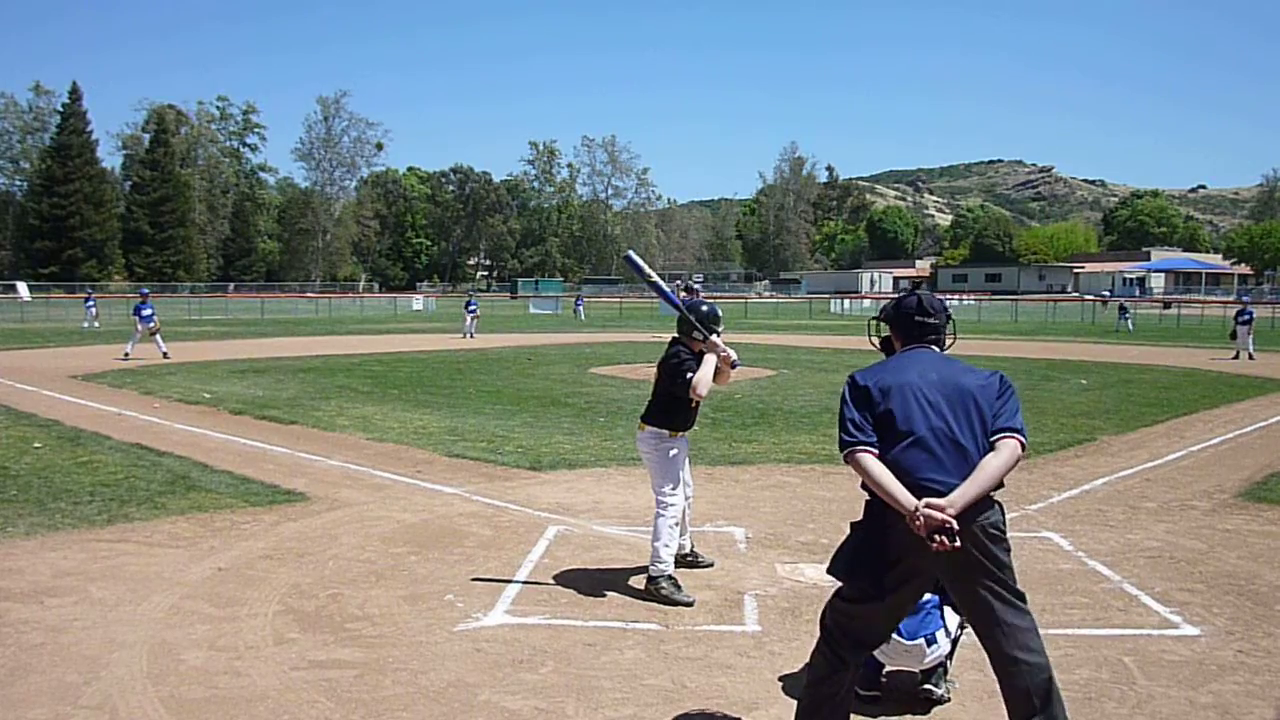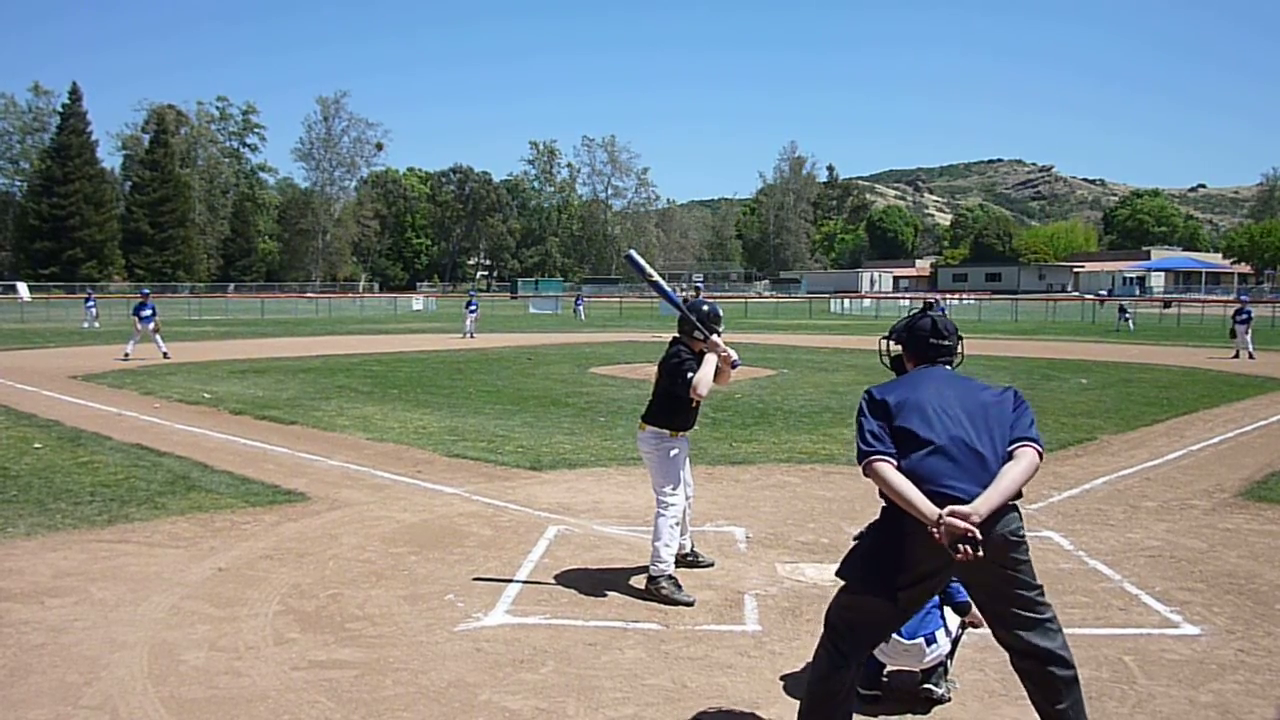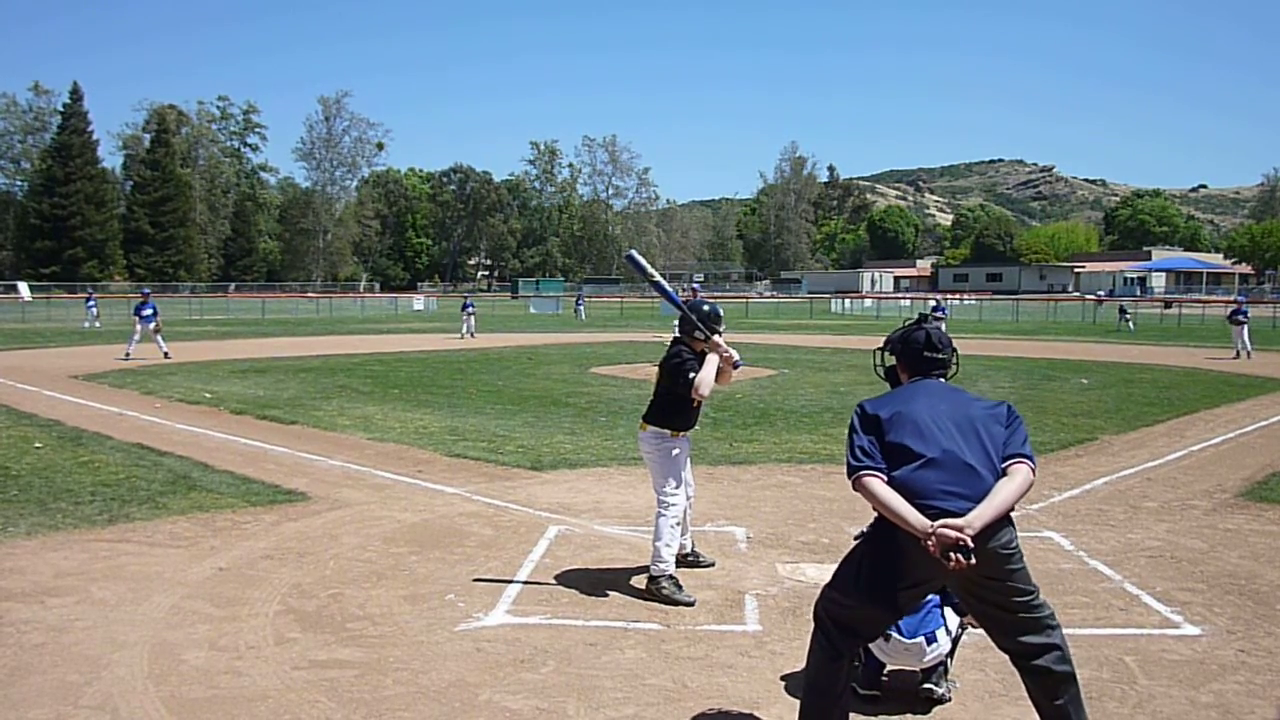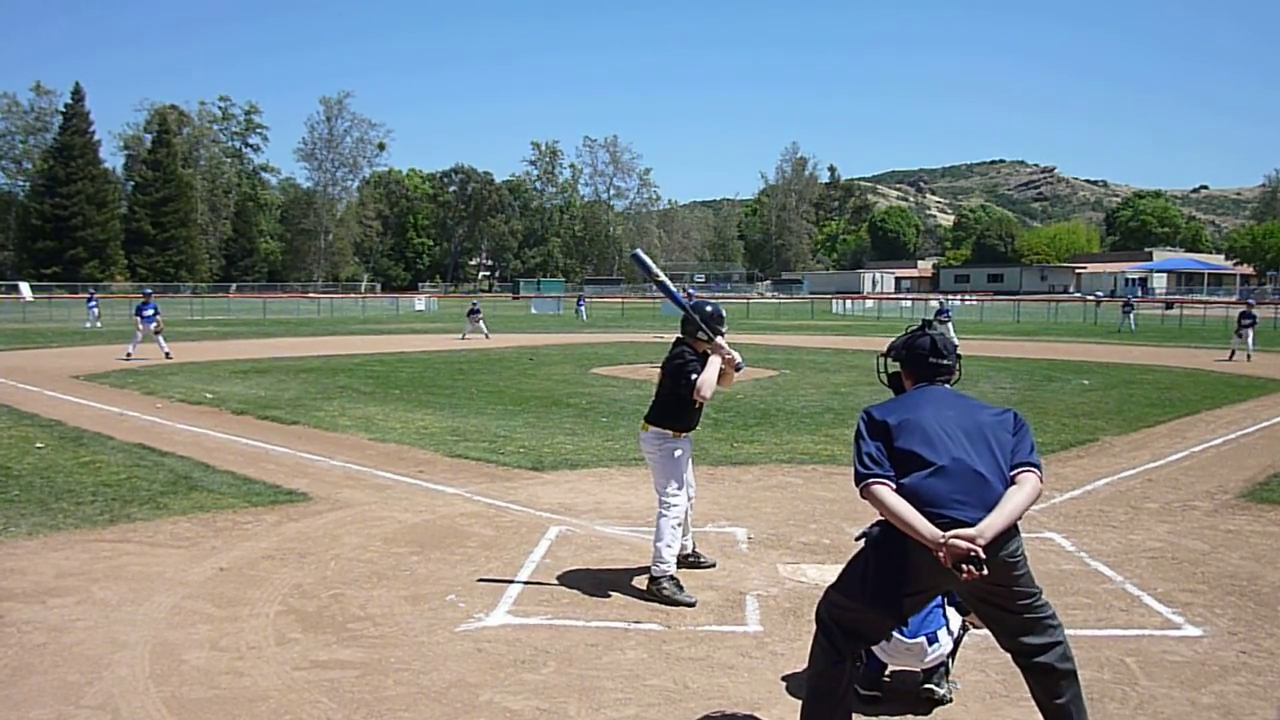
dt=0.7s
person 1, frame 1
left shoulder: (865, 381)
right shoulder: (991, 381)
left elbow: (861, 455)
right elbow: (1009, 447)
left wrist: (913, 511)
right wrist: (950, 506)
left hip: (893, 523)
right hip: (976, 520)
left knee: (843, 635)
right knee: (1014, 640)
person 1, frame 2
left shoulder: (880, 397)
right shoulder: (1005, 397)
left elbow: (879, 467)
right elbow: (1026, 456)
left wrist: (937, 520)
right wrist: (975, 513)
left hip: (912, 526)
right hip: (995, 524)
left knee: (846, 631)
right knee: (1039, 640)
person 1, frame 3
left shoulder: (874, 409)
right shoulder: (999, 410)
left elbow: (869, 480)
right elbow: (1021, 473)
left wrist: (926, 530)
right wrist: (970, 525)
left hip: (904, 537)
right hip: (989, 538)
left knee: (836, 622)
right knee: (1039, 638)
person 1, frame 4
left shoulder: (880, 415)
right shoulder: (1005, 417)
left elbow: (877, 488)
right elbow: (1028, 480)
left wrist: (938, 540)
right wrist: (980, 535)
left hip: (912, 542)
right hip: (995, 543)
left knee: (837, 624)
right knee: (1042, 640)
person 2, frame 1
left shoulder: (694, 353)
right shoulder: (678, 358)
left elbow: (719, 380)
right elbow: (699, 390)
left wrist: (725, 364)
right wrist: (711, 354)
left hip: (674, 437)
right hip: (660, 438)
left knee: (684, 494)
right knee: (670, 502)
left ankle: (682, 550)
right ankle: (659, 577)
person 2, frame 2
left shoulder: (695, 353)
right shoulder: (679, 357)
left elbow: (720, 380)
right elbow: (699, 390)
left wrist: (725, 363)
right wrist: (712, 354)
left hip: (675, 436)
right hip: (660, 438)
left knee: (684, 494)
right knee: (671, 501)
left ankle: (682, 550)
right ankle: (659, 577)
person 2, frame 3
left shoulder: (695, 353)
right shoulder: (680, 358)
left elbow: (721, 380)
right elbow: (701, 391)
left wrist: (727, 363)
right wrist: (714, 354)
left hip: (675, 436)
right hip: (661, 438)
left knee: (685, 494)
right knee: (672, 501)
left ankle: (682, 550)
right ankle: (660, 577)
person 2, frame 4
left shoulder: (697, 353)
right shoulder: (683, 357)
left elbow: (723, 382)
right elbow: (703, 392)
left wrist: (729, 365)
right wrist: (716, 356)
left hip: (678, 437)
right hip: (663, 438)
left knee: (687, 494)
right knee: (673, 501)
left ankle: (684, 550)
right ankle: (661, 577)
